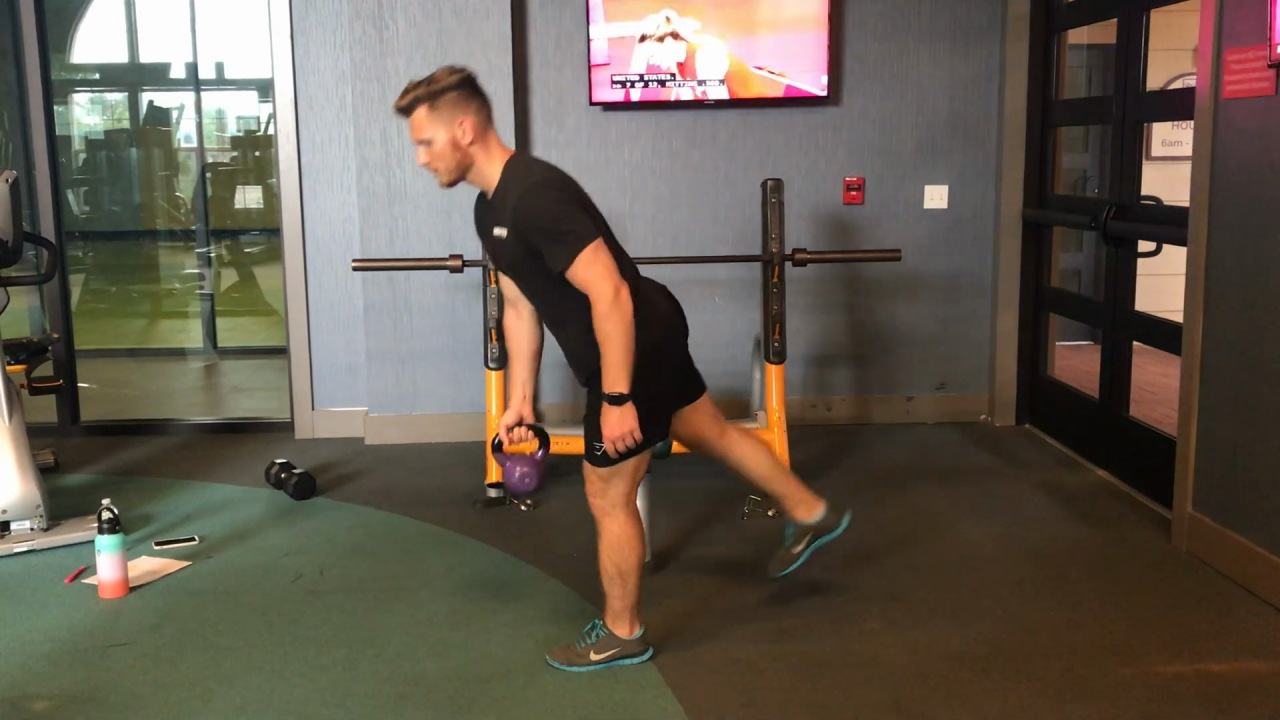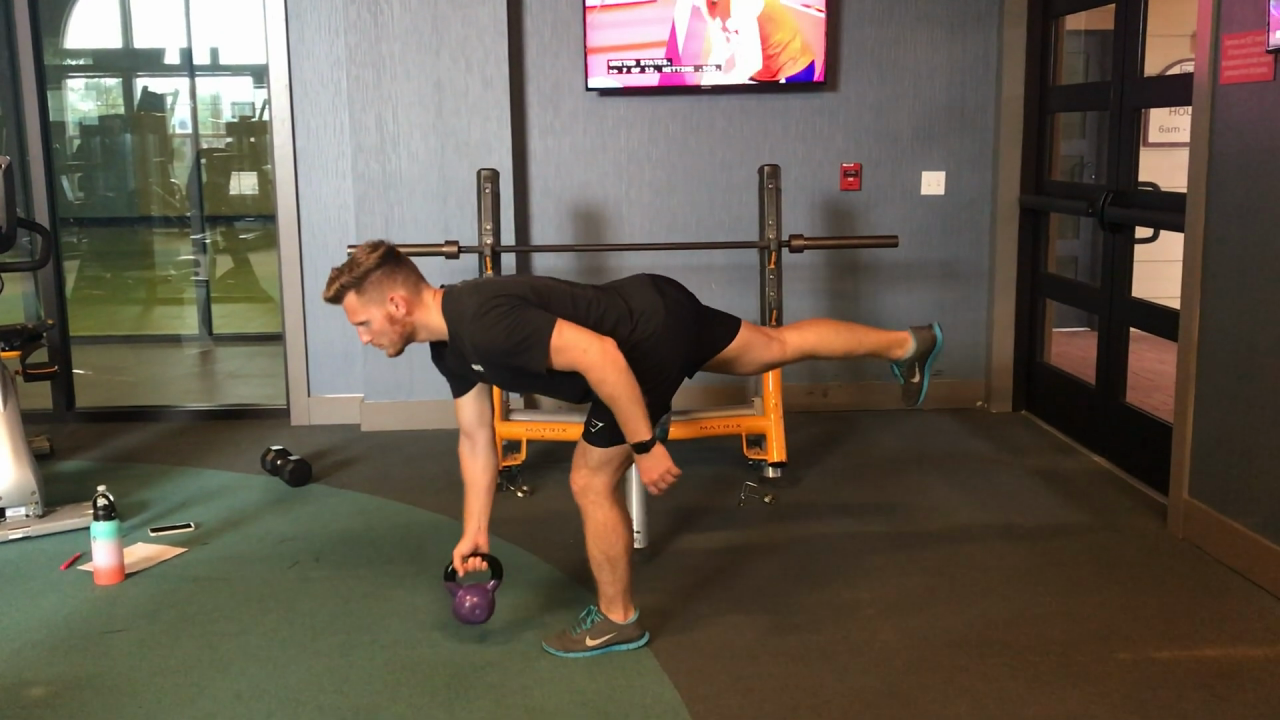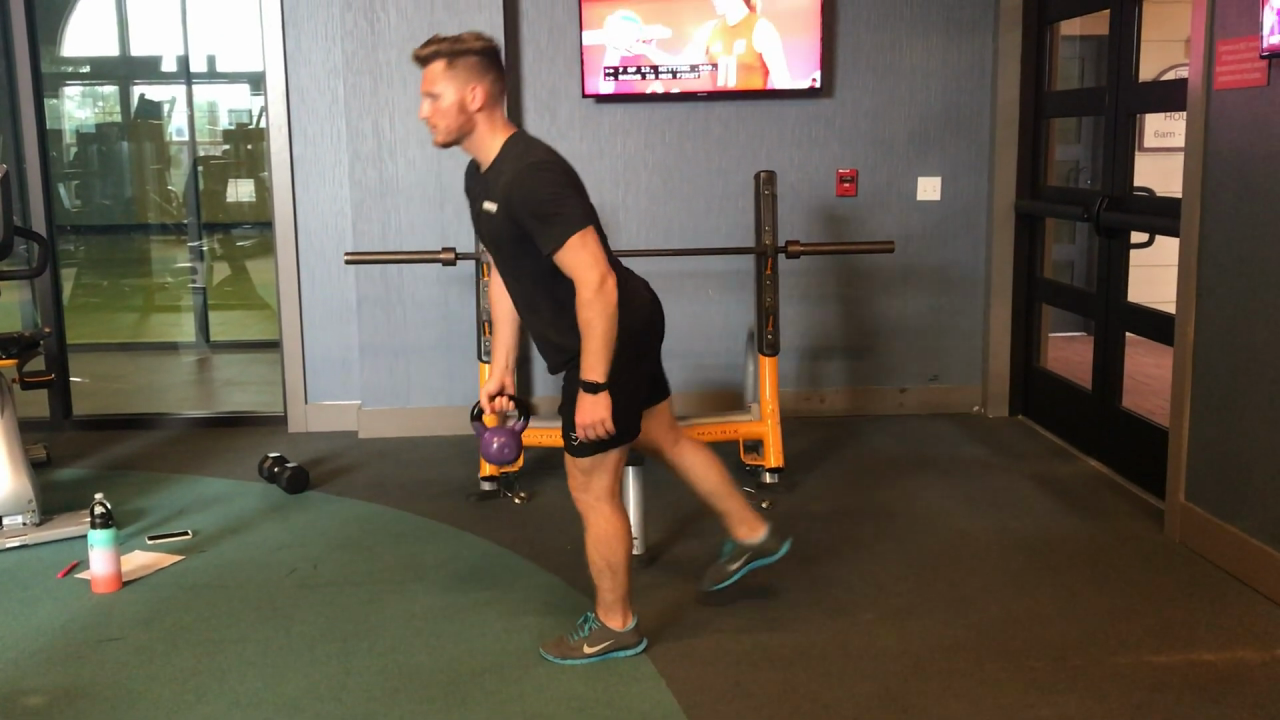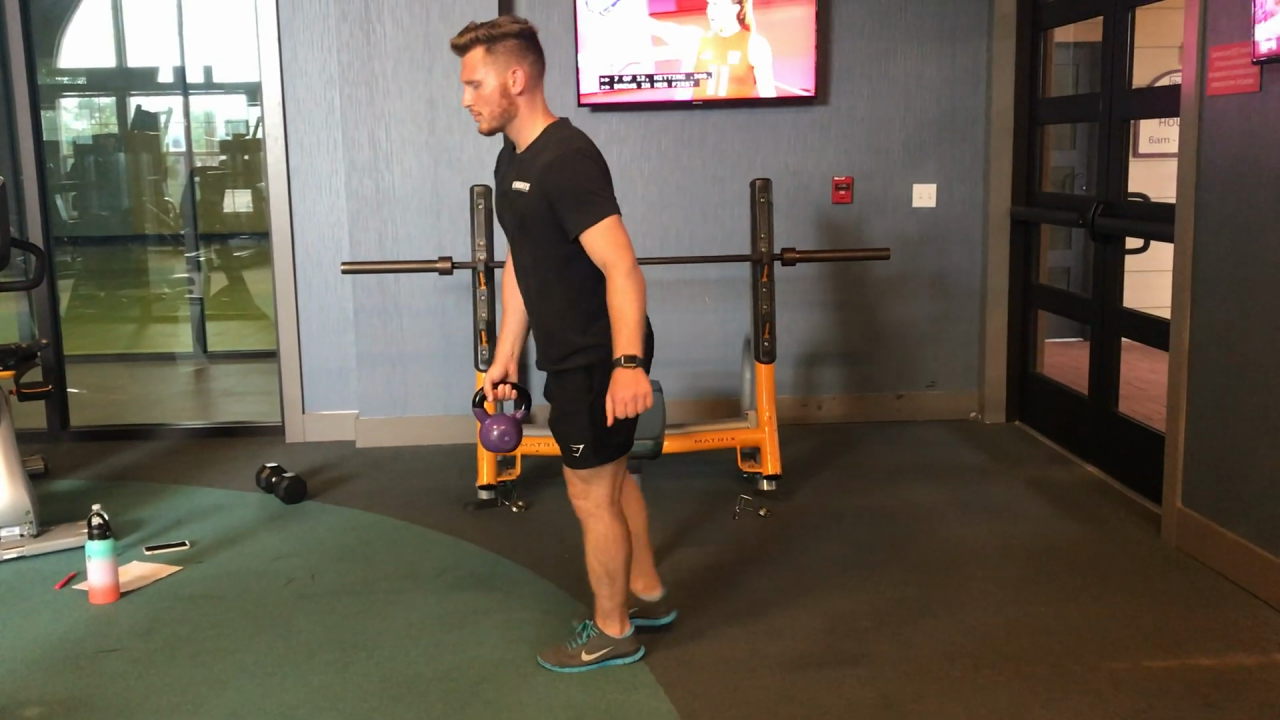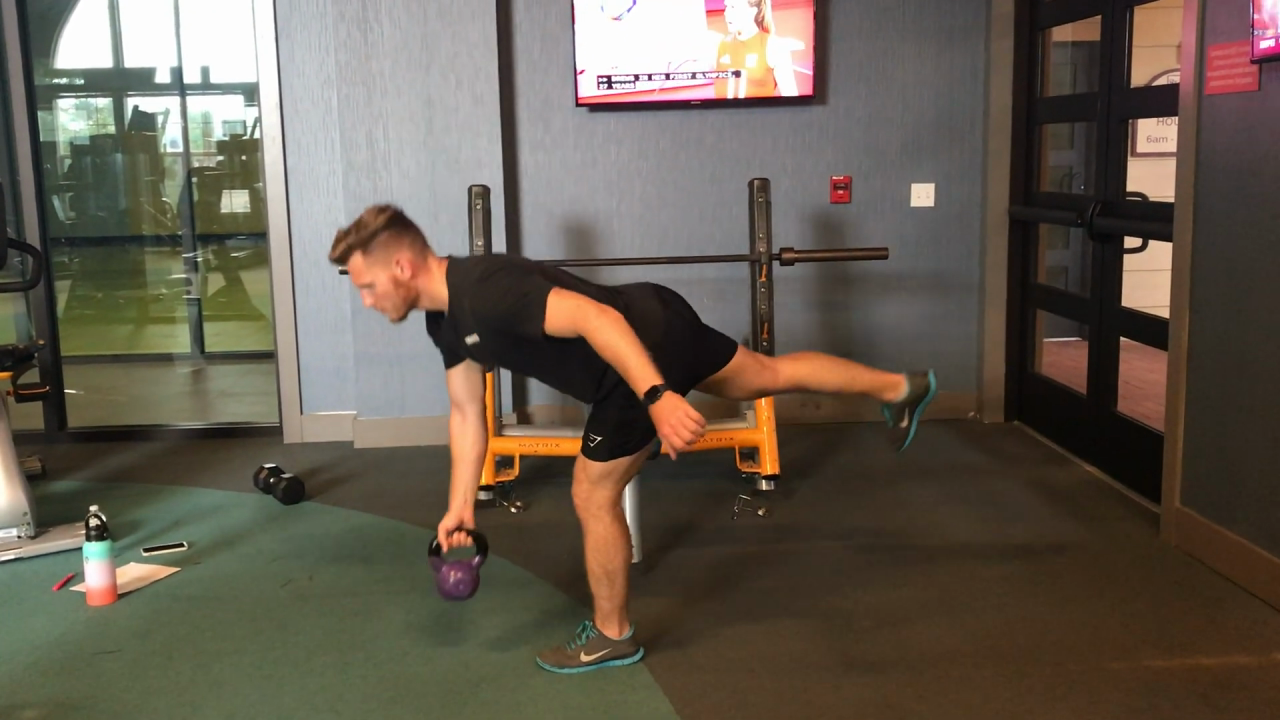
dt=1s
person 1, frame 1
left shoulder: (535, 196)
right shoulder: (491, 206)
left elbow: (609, 295)
right elbow: (520, 307)
left wrist: (615, 399)
right wrist: (519, 401)
left hip: (635, 347)
right hip: (643, 338)
left knee: (608, 493)
right knee: (710, 433)
left ankle: (621, 635)
right ankle: (811, 513)
person 1, frame 2
left shoulder: (485, 323)
right shoulder: (451, 344)
left elbow: (600, 357)
right elbow: (476, 439)
left wrist: (644, 447)
right wrist: (475, 533)
left hip: (650, 334)
right hip: (657, 307)
left knee: (591, 481)
right knee: (775, 346)
left ankle: (616, 620)
right ankle: (905, 346)
person 1, frame 3
left shoulder: (530, 175)
right shoulder: (481, 174)
left elbow: (597, 283)
right elbow: (505, 278)
left wrist: (592, 387)
right wrist: (501, 370)
left hip: (613, 335)
right hip: (625, 328)
left knee: (591, 488)
right knee: (665, 440)
left ankle: (614, 627)
right ankle: (752, 535)
person 1, frame 4
left shoulder: (567, 160)
right shoulder: (513, 160)
left elbow: (621, 268)
left wrist: (629, 362)
right wrist: (505, 355)
left hip: (595, 359)
right hip: (571, 354)
left knee: (591, 496)
right knee: (609, 480)
left ankle: (612, 633)
right ankle: (645, 592)
person 1, frame 5
left shoulder: (487, 292)
right shoulder: (445, 317)
left elbow: (598, 319)
right elbow: (466, 412)
left wrist: (657, 397)
right wrist: (460, 507)
left hip: (648, 342)
right hip: (658, 328)
left knee: (593, 493)
right knee: (767, 375)
left ankle: (611, 636)
right ankle: (897, 389)
